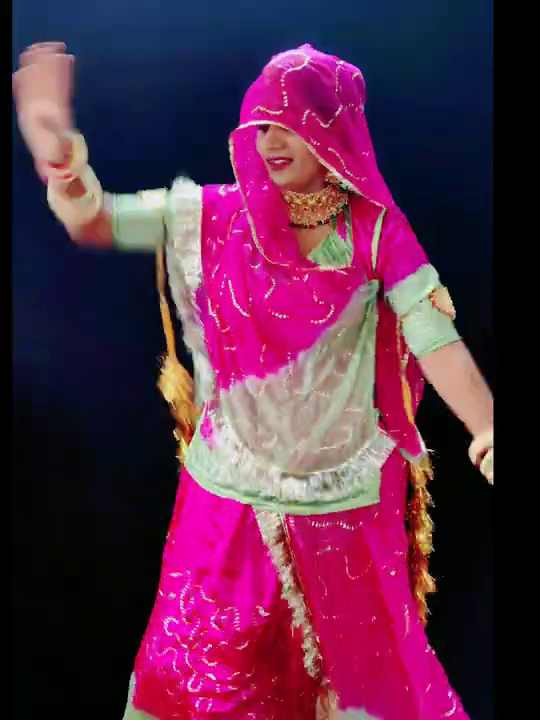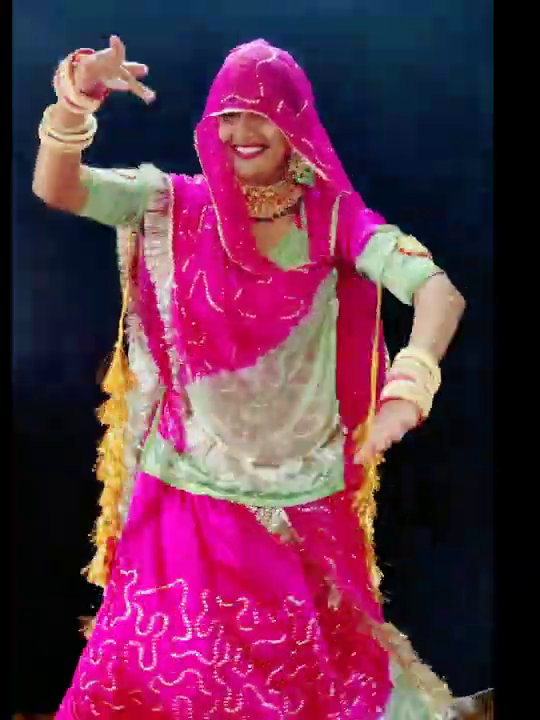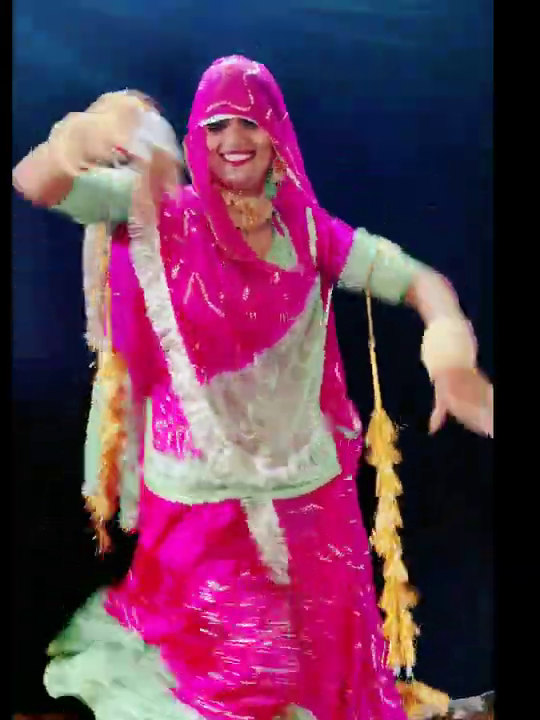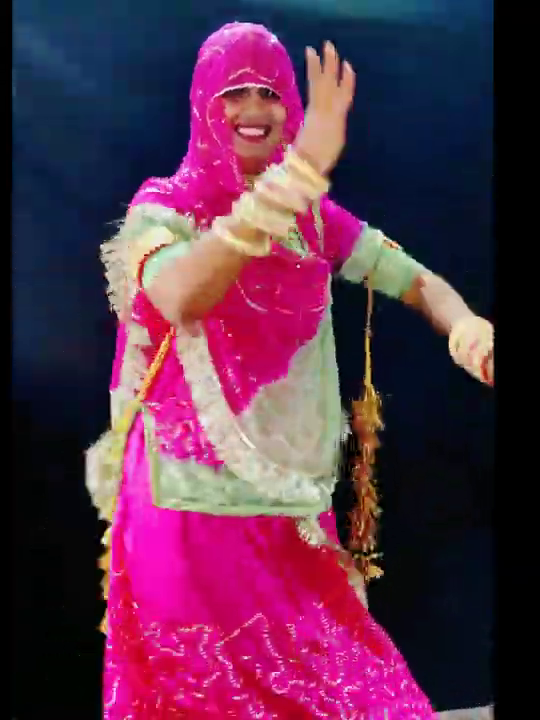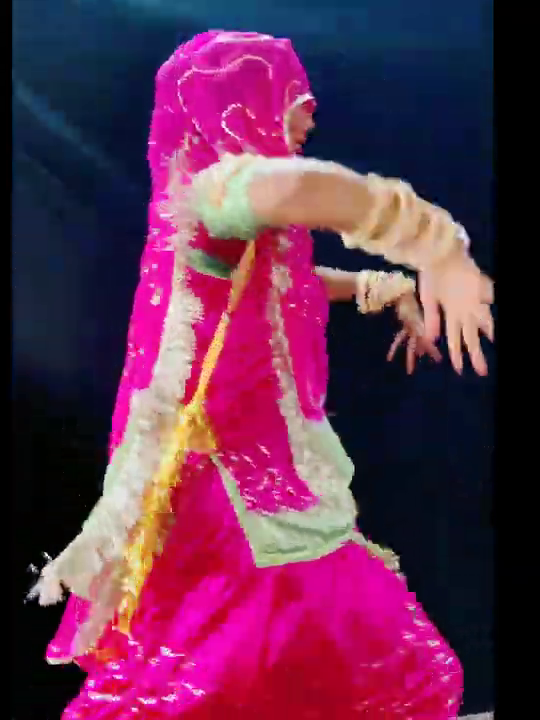
dt=0.7s
person 1, frame 1
left shoulder: (378, 230)
right shoulder: (216, 214)
left elbow: (438, 341)
right elbow: (93, 221)
left wrist: (489, 434)
right wrist: (60, 154)
left hip: (344, 489)
right hip: (231, 483)
left knee: (355, 645)
right knee: (206, 651)
person 1, frame 2
left shoulder: (338, 217)
right shoulder: (175, 204)
left elbow: (437, 289)
right elbow: (57, 188)
left wrist: (416, 366)
right wrist: (72, 107)
left hip: (302, 484)
right hip: (184, 480)
left knee: (317, 653)
right knee: (162, 661)
person 1, frame 3
left shoulder: (310, 229)
right shoulder: (158, 213)
left elbow: (419, 280)
right elbow: (33, 181)
left wrist: (447, 339)
right wrist: (86, 136)
left hip: (303, 480)
right hip: (198, 485)
left knee: (324, 645)
right knee: (242, 660)
person 1, frame 4
left shoulder: (317, 217)
right shoulder: (163, 208)
left elbow: (413, 280)
right elbow: (180, 299)
left wrist: (475, 336)
right wrist: (293, 173)
left hip: (291, 494)
right hip: (198, 500)
person 1, frame 5
left shoulder: (245, 224)
right shoulder: (212, 199)
left elbow: (288, 288)
right elbow: (289, 187)
left wrist: (381, 287)
right wrist: (432, 244)
left hip: (270, 490)
right hip: (232, 510)
